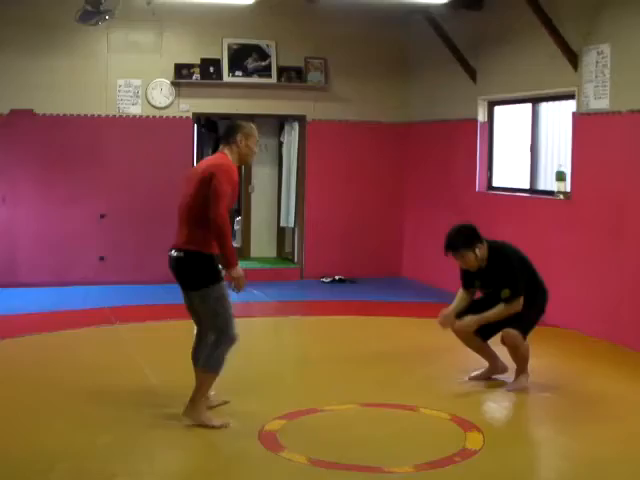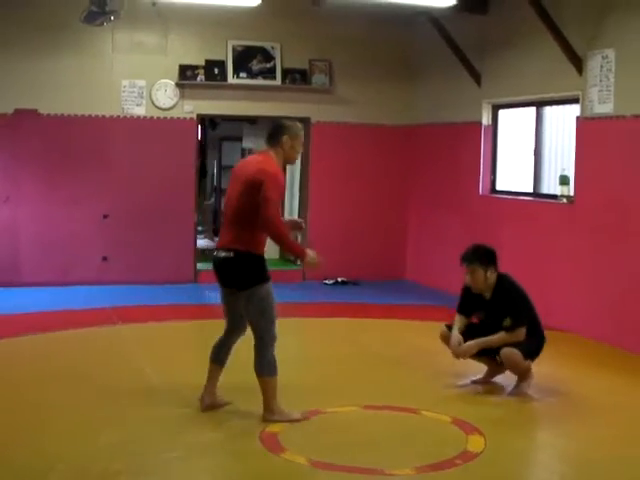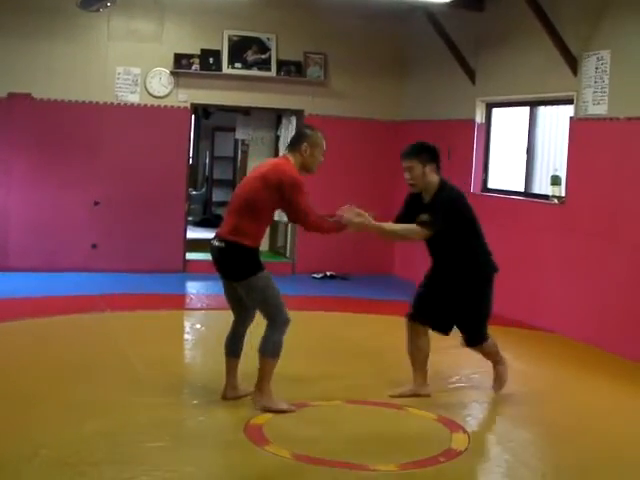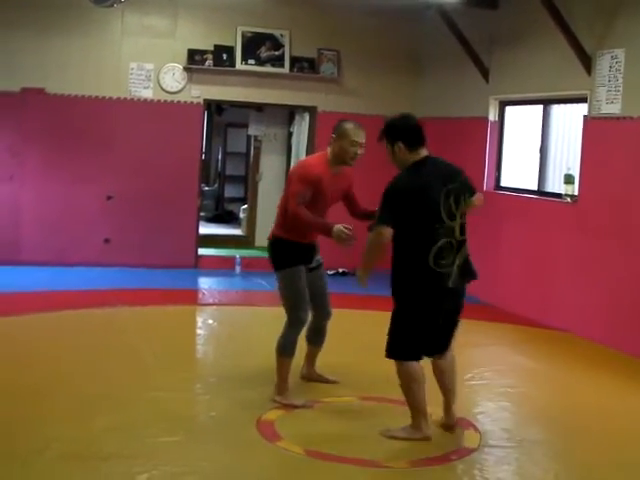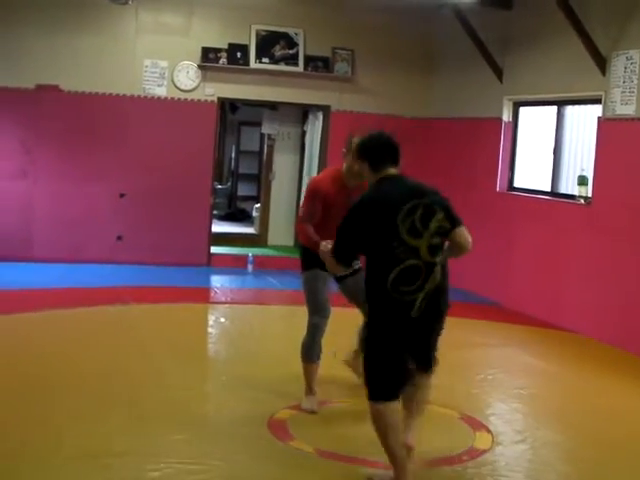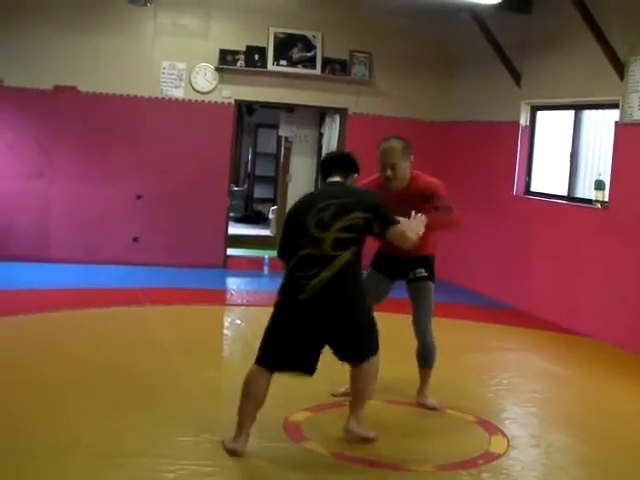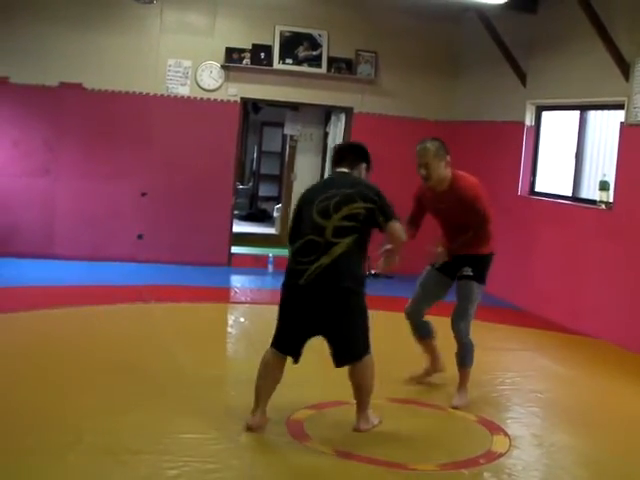
dt=0.7s
person 1, frame 1
left shoulder: (206, 165)
right shoulder: (225, 168)
right elbow: (218, 218)
left wrist: (221, 260)
right wrist: (232, 263)
left hip: (183, 256)
right hip: (197, 260)
left knee: (208, 329)
right knee: (226, 336)
left ankle: (201, 397)
right ankle: (196, 407)
person 1, frame 2
left shoulder: (247, 164)
right shoulder: (271, 173)
right elbow: (270, 223)
left wrist: (283, 224)
right wrist: (300, 253)
left hip: (225, 256)
right hip: (245, 261)
left knee: (235, 327)
right knee: (266, 337)
left ankle: (209, 393)
right ankle: (272, 409)
person 1, frame 3
left shoulder: (273, 168)
right shoulder: (288, 175)
left elbow: (298, 216)
right elbow: (309, 221)
left wrist: (335, 218)
right wrist: (345, 224)
left hip: (225, 247)
right hip: (239, 252)
left knee: (243, 318)
right knee: (279, 319)
left ankle: (231, 386)
right ankle: (262, 393)
person 1, frame 4
left shoulder: (344, 175)
right shoulder: (309, 169)
left elbow: (356, 210)
right elbow: (294, 212)
left wrist: (380, 214)
right wrist: (330, 230)
left hip: (309, 248)
right hip: (286, 246)
left knee: (322, 313)
right knee: (298, 317)
left ankle: (309, 369)
right ankle: (281, 390)
person 1, frame 5
right shoulder: (321, 185)
right elbow: (304, 226)
right wrist: (319, 246)
right hip: (315, 256)
right knee: (318, 320)
left ankle: (355, 358)
right ankle: (310, 392)
person 1, frame 6
left shoulder: (428, 187)
right shoulder: (371, 187)
left elbow: (451, 217)
left hip: (419, 260)
right hip: (385, 257)
left knee: (423, 331)
left ankle: (423, 390)
person 1, frame 7
left shoulder: (469, 187)
right shoulder: (423, 191)
left elbow: (484, 232)
right elbow: (413, 224)
left wrist: (448, 250)
left hip: (475, 256)
right hip: (447, 256)
left knee: (459, 325)
right knee: (413, 311)
left ankle: (462, 388)
right ankle: (434, 364)
person 2, frame 1
left shoulder: (506, 259)
right shoulder: (468, 262)
left elbow: (515, 304)
right elbow: (467, 291)
left wrist: (477, 320)
right wrist: (452, 310)
left hip: (529, 300)
left knee: (510, 334)
right knee: (457, 324)
left ankle: (522, 372)
right ankle: (495, 364)
person 2, frame 2
left shoulder: (510, 293)
right shoulder: (471, 288)
left elbow: (517, 334)
right elbow: (462, 315)
left wrist: (478, 344)
right wrist: (456, 333)
left hip: (527, 338)
left knee: (509, 354)
right knee: (446, 334)
left ankle: (525, 375)
right ankle: (494, 366)
person 2, frame 3
left shoulder: (450, 199)
right shoulder: (416, 199)
left elbow: (418, 232)
right elbow: (398, 229)
left wrist: (373, 225)
right wrist: (364, 223)
left hip: (474, 273)
right hip: (444, 271)
left knee: (475, 338)
right knee: (416, 322)
left ankle: (498, 364)
right ankle: (419, 384)
person 2, frame 4
left shoulder: (401, 186)
right shoulder: (453, 173)
left elbow: (382, 235)
right elbow: (476, 201)
left wrist: (365, 264)
left hip: (419, 281)
right hip: (454, 277)
left knee: (405, 354)
right knee: (441, 348)
left ankle: (419, 425)
right ankle: (450, 413)
person 2, frame 5
left shoulder: (364, 206)
right shoulder: (433, 197)
left elbow: (337, 266)
right elbow: (464, 244)
left wrist: (327, 251)
left hip: (389, 310)
right hip: (433, 305)
left knee: (383, 393)
right knee: (421, 367)
right ankle: (407, 431)
person 2, frame 6
left shoulder: (300, 206)
right shoulder: (366, 200)
right elbow: (407, 240)
right wrist: (416, 224)
left hip: (295, 298)
right hip: (343, 299)
left knee: (264, 365)
right knee: (366, 356)
left ankle: (239, 438)
right ankle: (355, 420)
person 2, frame 7
left shoulder: (311, 193)
right shoulder: (369, 193)
right elbow: (399, 237)
right wrist: (391, 253)
left hip: (298, 281)
right hip: (342, 286)
left knee: (280, 349)
right knee: (358, 353)
left ankle: (258, 414)
right ankle: (364, 416)
